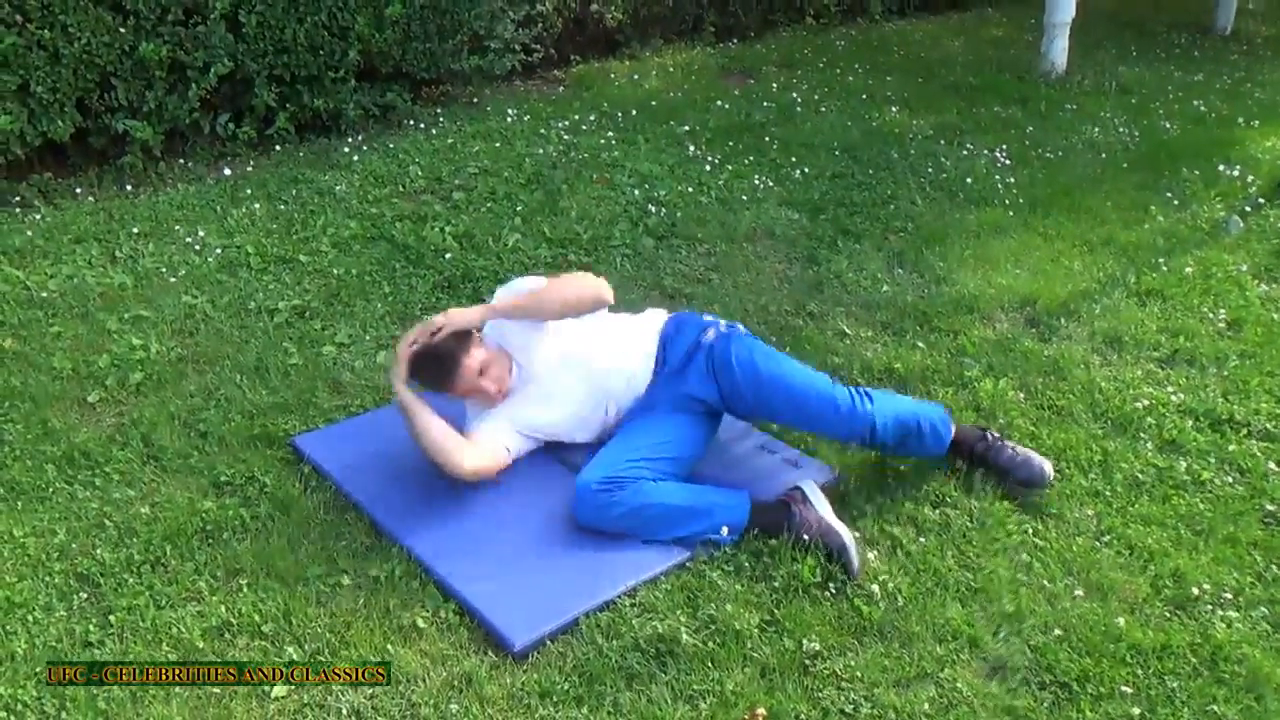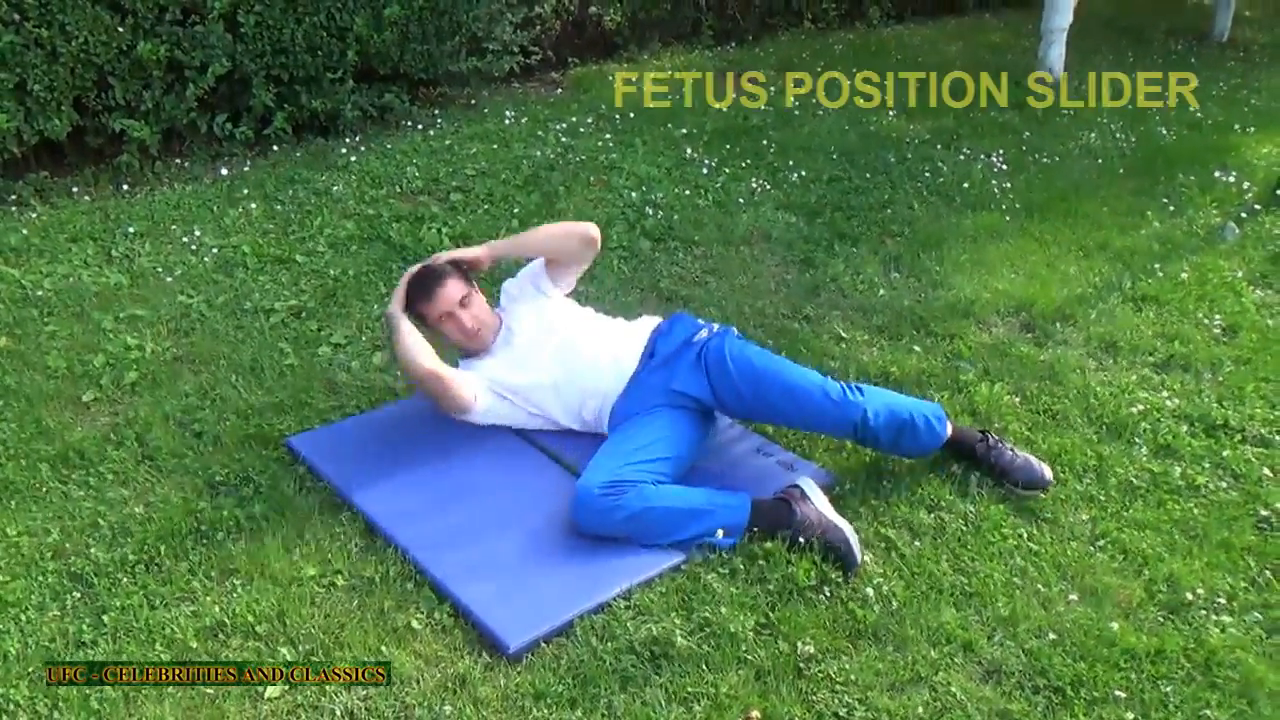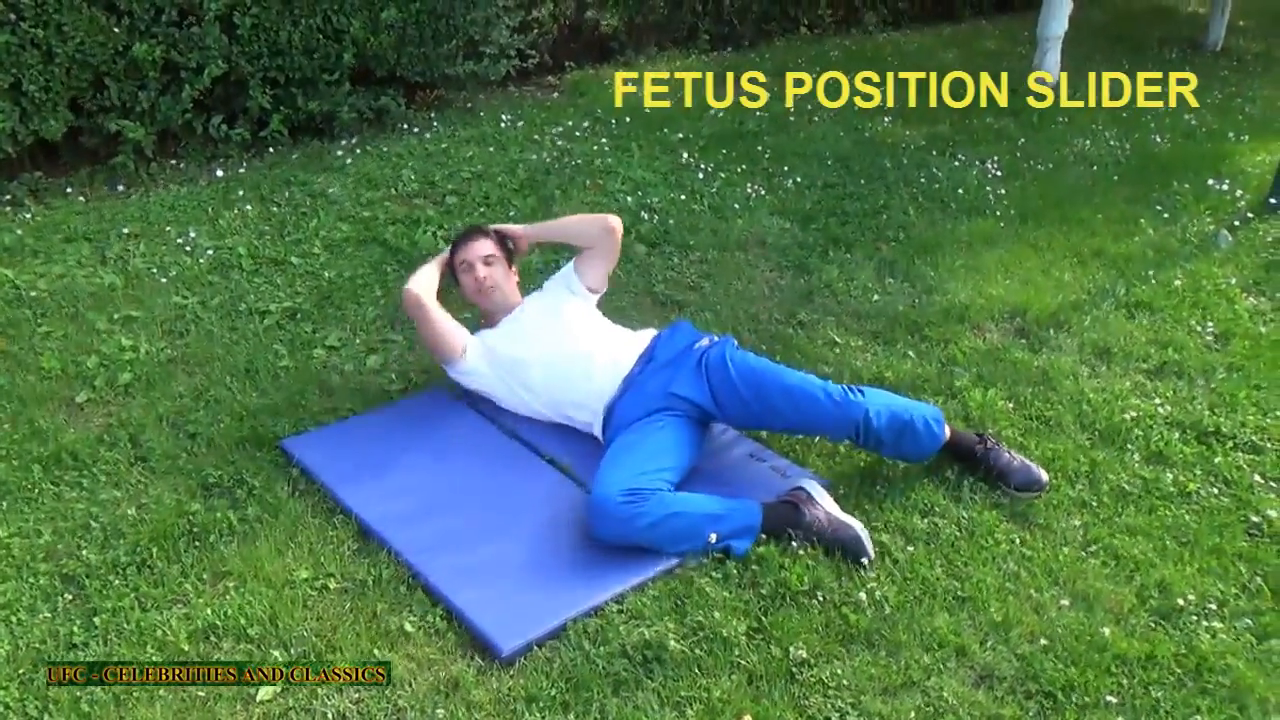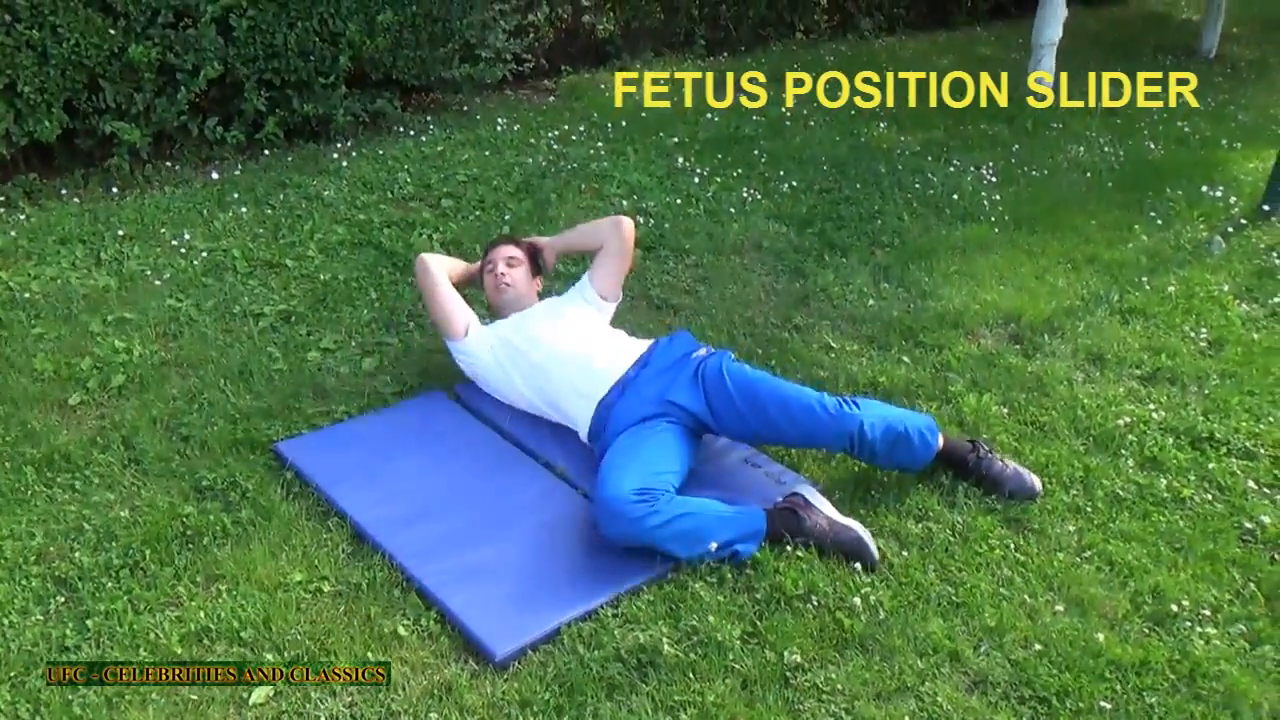
dt=0.3s
person 1, frame 1
left shoulder: (512, 303)
right shoulder: (496, 422)
left elbow: (596, 291)
right elbow: (466, 465)
left wrist: (482, 311)
right wrist: (406, 398)
left hip: (685, 348)
right hip: (656, 412)
left knee: (844, 411)
right knee: (593, 498)
left ankle: (970, 440)
right ankle: (780, 516)
person 1, frame 2
left shoulder: (526, 294)
right shoulder: (471, 388)
left elbow: (586, 236)
right elbow: (417, 365)
left wrist: (486, 250)
right wrist: (400, 312)
left hip: (675, 347)
right hip: (639, 413)
left knee: (831, 401)
right knee: (595, 502)
left ankle: (971, 440)
right ankle: (777, 514)
person 1, frame 3
left shoulder: (557, 294)
right shoulder: (476, 360)
left elbow: (608, 228)
right elbow: (414, 298)
left wrist: (522, 233)
right wrist: (441, 260)
left hip: (676, 356)
right hip: (636, 418)
left knee: (833, 404)
right knee: (610, 511)
left ankle: (968, 446)
right ankle: (785, 516)
person 1, frame 4
left shoulder: (575, 302)
right shoulder: (481, 350)
left elbow: (621, 227)
right elbow: (428, 265)
left wrist: (547, 244)
right wrist: (475, 266)
left hip: (676, 366)
right hip: (625, 423)
left knee: (833, 417)
right knee: (621, 511)
left ankle: (960, 453)
right ankle: (785, 523)
